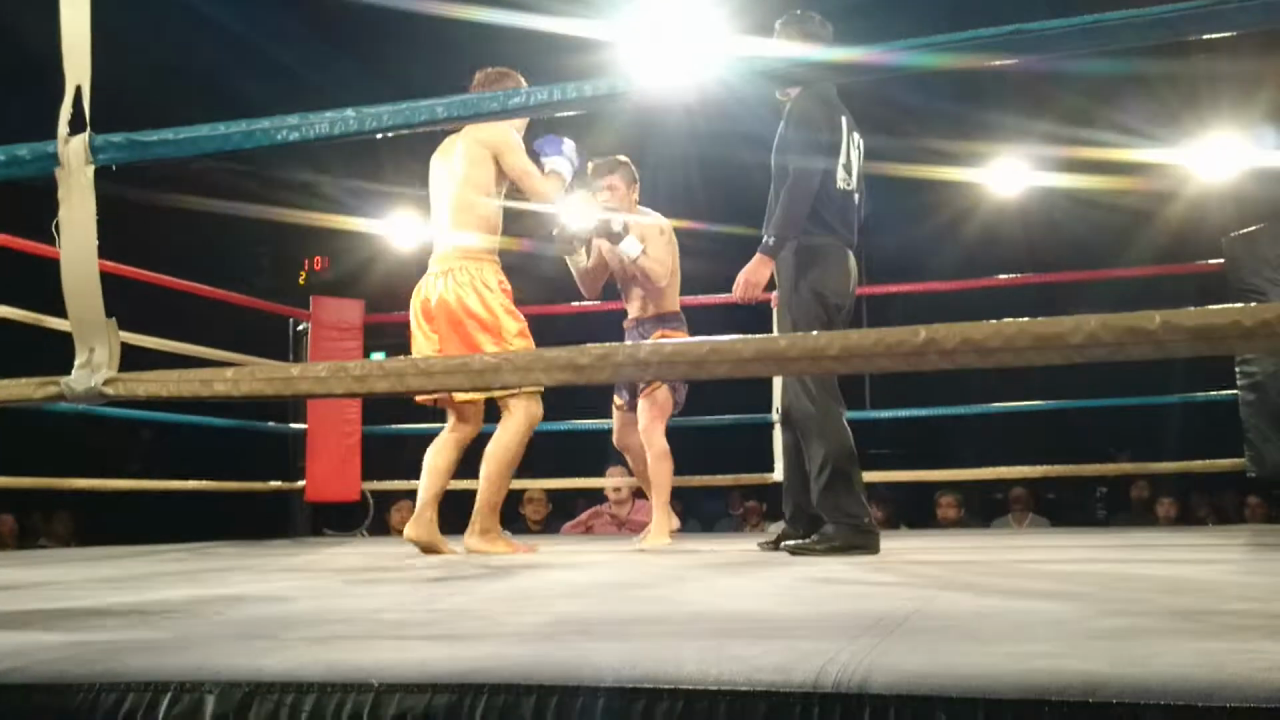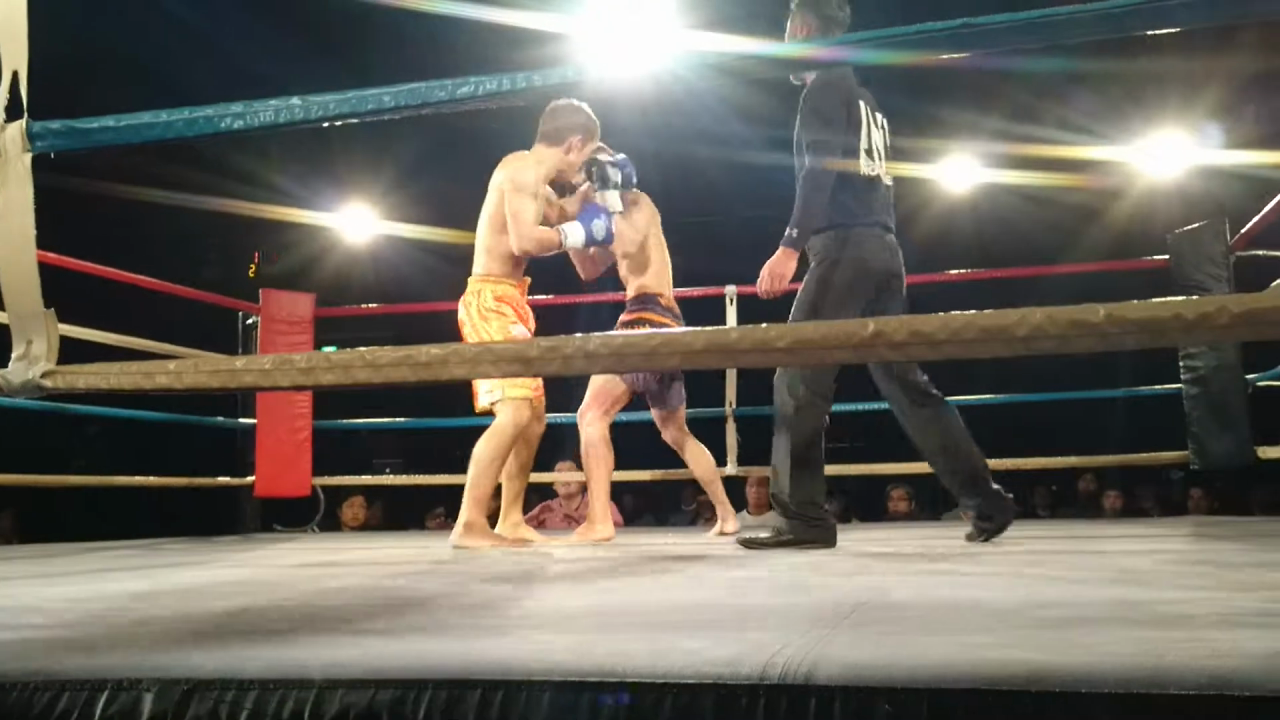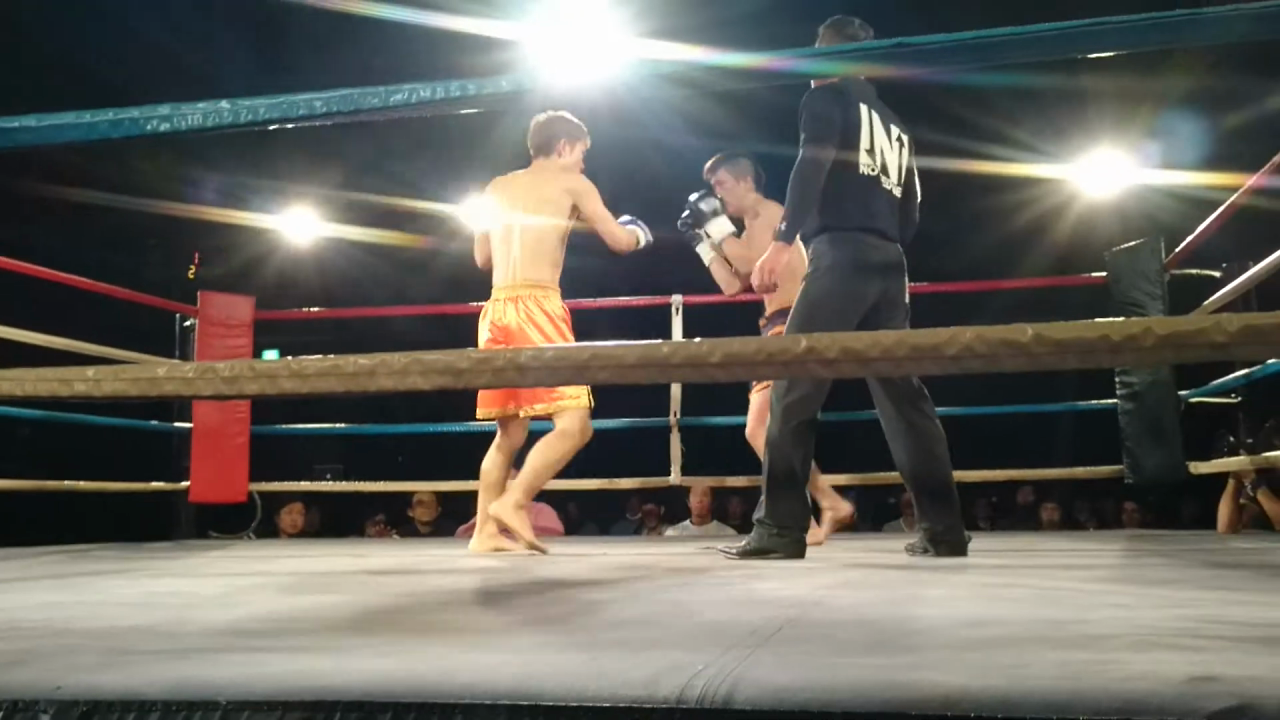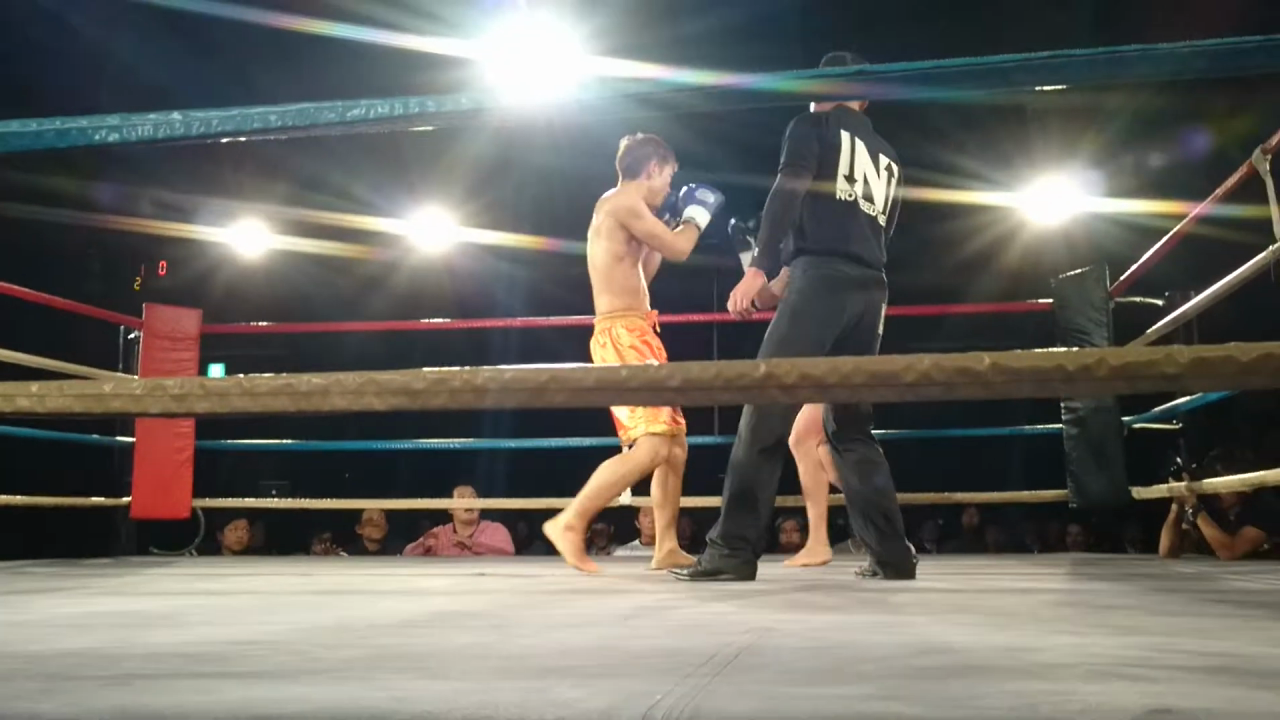
dt=0.7s
person 1, frame 1
left shoulder: (808, 105)
right shoulder: (837, 114)
left elbow: (801, 183)
left wrist: (765, 254)
left hip: (811, 259)
right hip: (833, 262)
left knee: (810, 395)
right knee: (803, 395)
left ankle: (848, 521)
right ankle: (804, 521)
person 1, frame 2
left shoulder: (824, 90)
right shoulder: (865, 101)
left elbow: (817, 174)
left wrist: (789, 247)
left hip: (843, 247)
right hip: (882, 248)
left knee: (797, 381)
right knee: (904, 382)
left ankle: (802, 517)
right ankle: (985, 499)
person 1, frame 3
left shoulder: (828, 97)
right shoulder: (895, 123)
left elbow: (811, 167)
right elbow: (909, 211)
left wrist: (782, 240)
left hip: (842, 255)
right hip: (889, 263)
left knee: (794, 389)
right knee: (902, 394)
left ankle: (780, 528)
right ankle: (943, 528)
person 1, frame 4
left shoulder: (812, 126)
right shoulder: (888, 156)
left elbow: (788, 193)
left wrist: (759, 268)
left hip: (820, 278)
right hip: (869, 290)
left knee: (768, 410)
right knee: (851, 423)
left ankle: (734, 549)
right ankle: (890, 551)
person 2, frame 1
left shoulder: (444, 150)
right shoulder: (497, 134)
right elbow: (545, 197)
right wrist: (560, 162)
left hip: (434, 284)
right hip: (475, 280)
left knee: (463, 418)
right knee: (524, 407)
left ankle: (424, 518)
right ankle: (484, 528)
person 2, frame 2
left shoulder: (527, 168)
right shoulder: (522, 169)
left elbow: (553, 217)
right elbow: (523, 242)
left wrist: (586, 196)
right wrist: (580, 232)
left hip: (509, 301)
right hip: (490, 300)
left knee: (532, 414)
right knee: (514, 413)
left ankle: (511, 520)
right ankle: (470, 524)
person 2, frame 3
left shoulder: (497, 188)
right shoulder: (571, 182)
right elbow: (617, 240)
right wrist: (640, 230)
left hip: (499, 311)
right hip: (537, 308)
left knee: (512, 427)
right knee: (575, 423)
left ankle: (486, 530)
right ankle: (511, 501)
person 2, frame 4
left shoulder: (617, 210)
right shoulder: (621, 203)
right elbow: (677, 249)
left wrist: (671, 219)
right wrist: (699, 211)
left hip: (636, 339)
right hip: (623, 336)
left knee: (674, 449)
right knee: (652, 448)
left ankle: (667, 547)
right ankle: (570, 522)
person 3, frame 1
left shoulder: (655, 226)
right shoulder: (600, 235)
left elbow: (660, 279)
right elbow: (590, 290)
left wrist: (622, 237)
right wrist: (577, 254)
left hip: (665, 331)
right hip: (633, 333)
left knee: (649, 426)
right knee: (624, 437)
left ankle: (659, 526)
right ankle: (663, 514)
person 3, frame 2
left shoulder: (636, 201)
right shoulder: (613, 213)
left elbow: (626, 247)
right elbow: (589, 270)
left wrist: (609, 192)
left hip: (647, 320)
right hip: (665, 324)
left knee: (591, 416)
right knee: (675, 433)
left ankle: (599, 520)
right ankle: (725, 514)
person 3, frame 3
left shoulder: (768, 212)
right shoulder: (753, 223)
left elbow: (748, 262)
right elbow: (732, 286)
left wrist: (716, 224)
right wrist: (702, 240)
left hip: (791, 328)
right hip: (780, 332)
left knee: (759, 430)
right knee: (759, 432)
right ankle: (831, 503)
person 3, frame 4
right shoulder: (792, 262)
right elbow: (763, 300)
right wrist: (746, 250)
left knee: (801, 439)
right knee: (830, 463)
left ankle: (818, 542)
